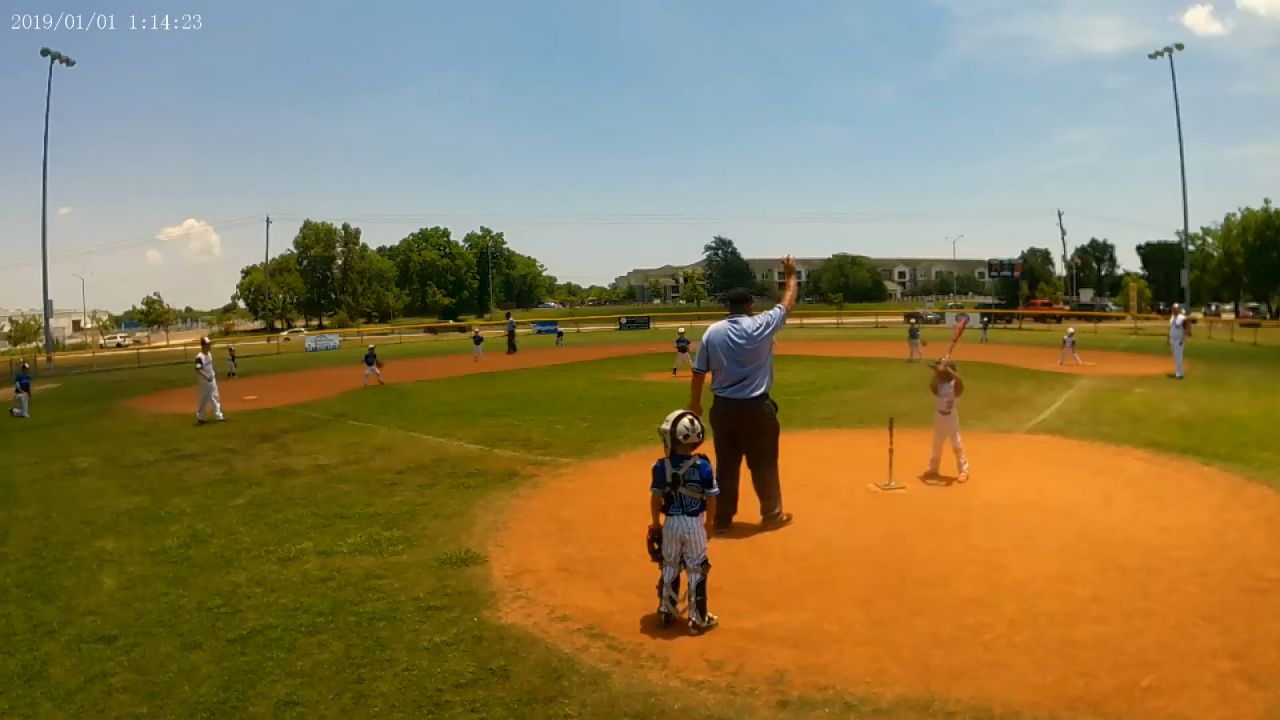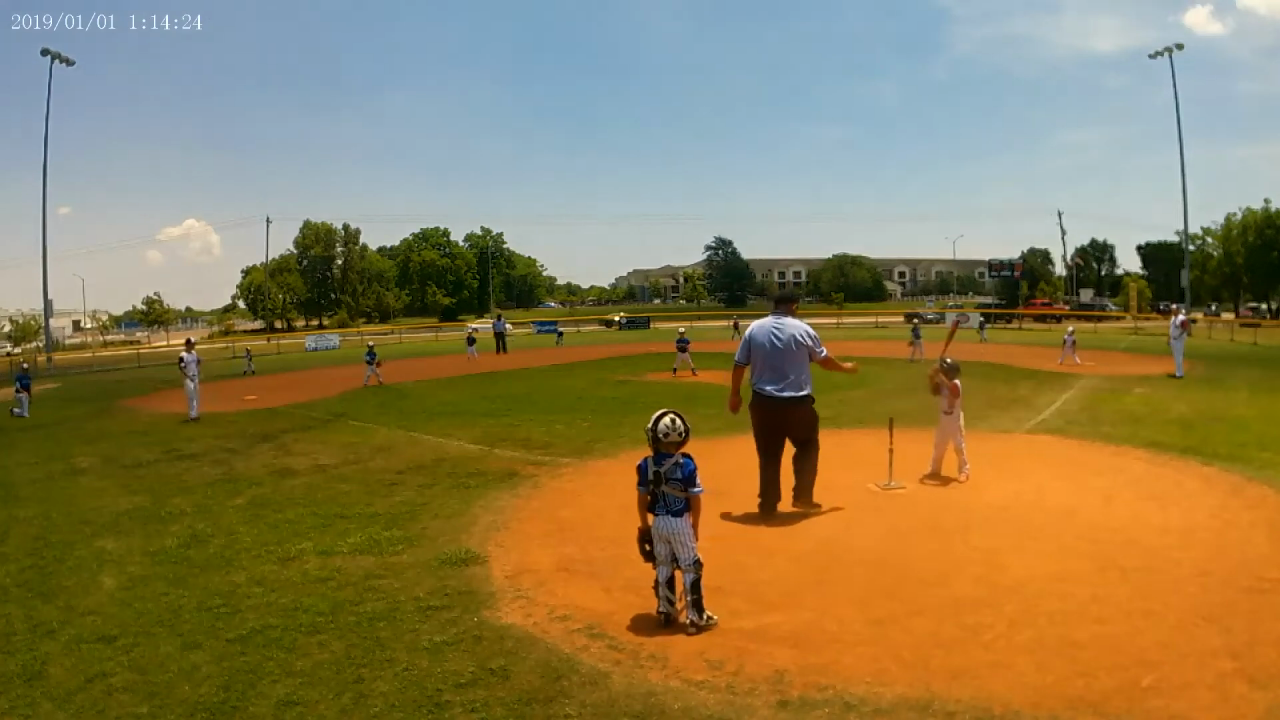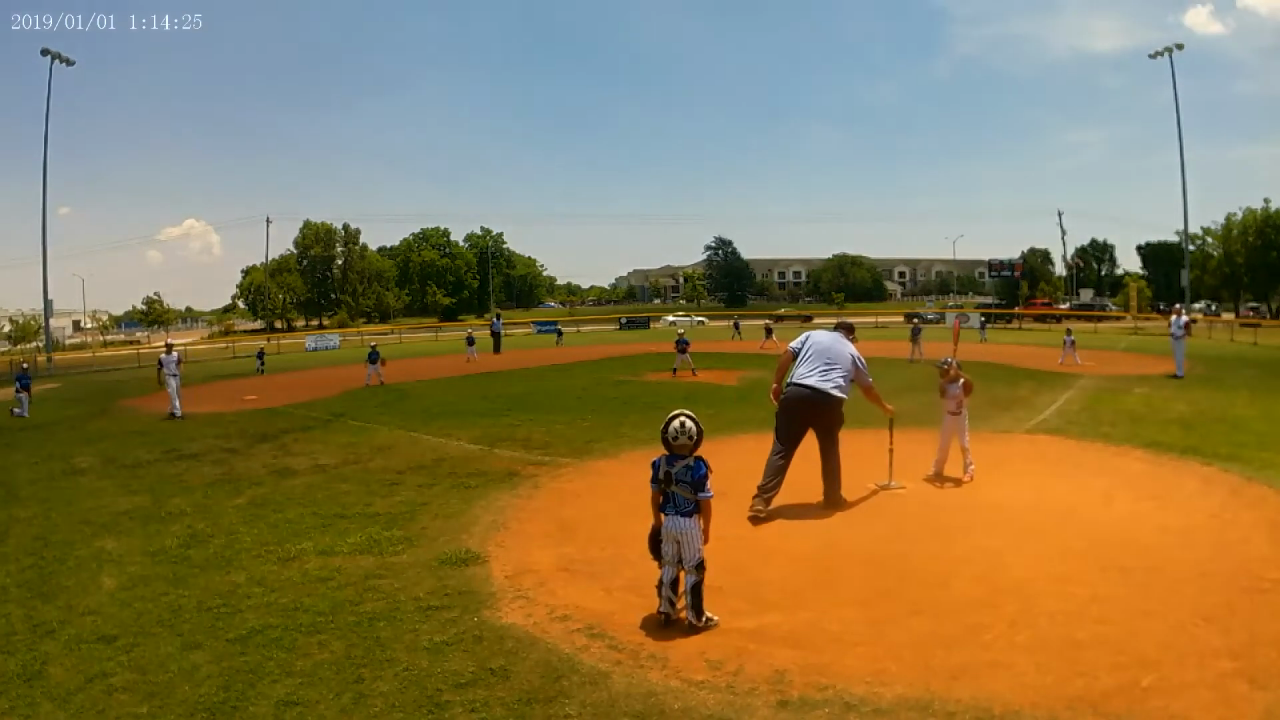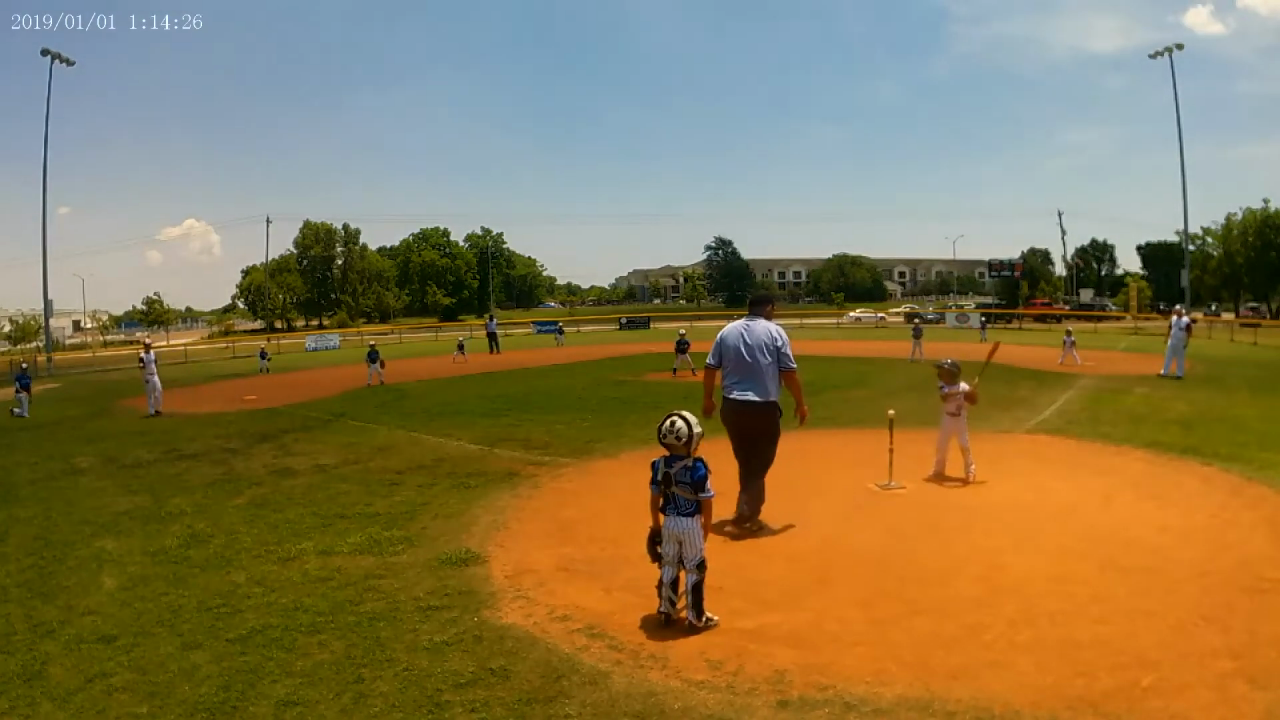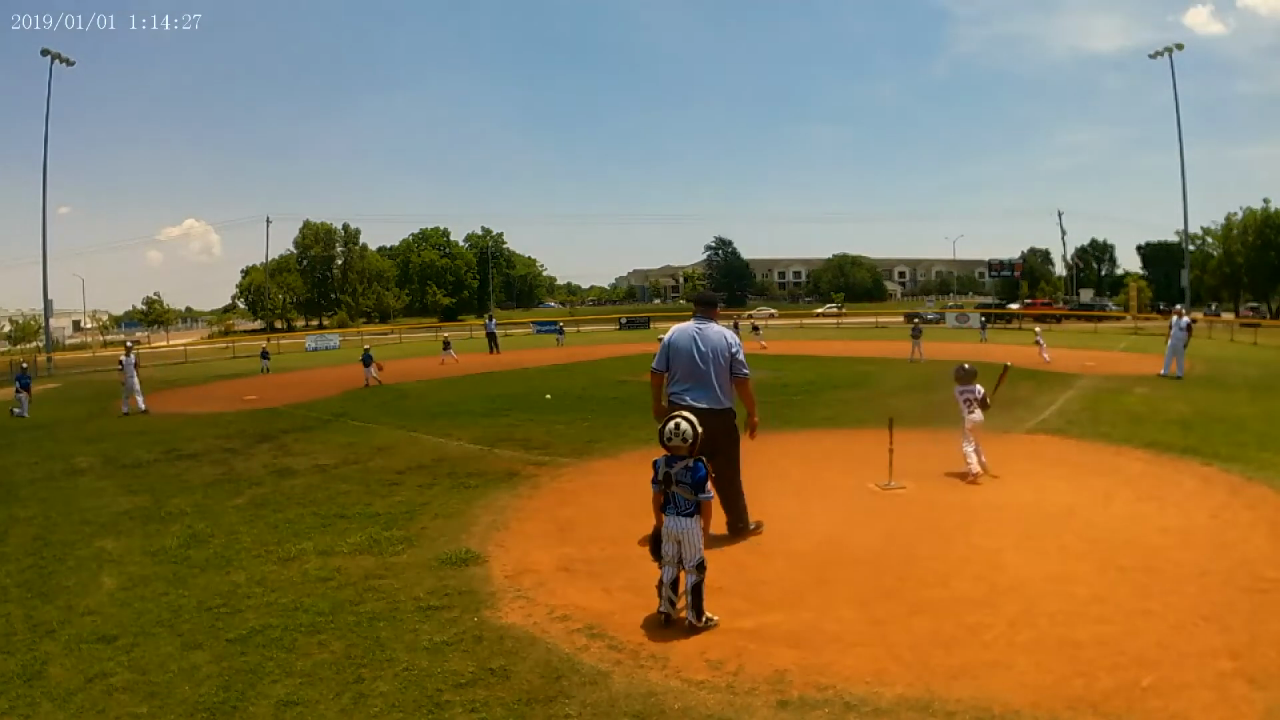
dt=1s
person 1, frame 1
left shoulder: (713, 332)
right shoulder: (761, 326)
left elbow: (699, 372)
right elbow: (788, 303)
left wrist: (695, 403)
right wrist: (791, 274)
left hip: (723, 407)
right hip: (756, 407)
left knee: (725, 465)
right knee: (764, 464)
left ankle: (722, 518)
right ankle: (772, 515)
person 1, frame 2
left shoulder: (754, 328)
right shoulder: (801, 329)
left elbow: (739, 365)
right elbow: (824, 360)
left wrist: (735, 394)
right wrist: (845, 367)
left hip: (762, 402)
right hip: (796, 403)
left knee: (768, 455)
right knee: (807, 447)
left ankle: (768, 505)
right ankle: (802, 497)
person 1, frame 3
left shoulder: (812, 335)
right shoulder: (852, 352)
left elbow: (788, 353)
right elbow: (867, 387)
left wrist: (777, 383)
right wrist: (884, 407)
left hip: (796, 394)
right hip: (828, 400)
left knee: (782, 448)
right knee: (829, 449)
left ankle: (762, 500)
right ankle: (833, 497)
person 1, frame 4
left shoulder: (727, 331)
right shoulder: (775, 332)
left elbow: (710, 368)
right elbow: (789, 373)
left wrist: (708, 399)
right wrist: (800, 403)
left hip: (732, 407)
right hip: (763, 408)
left knee: (746, 462)
right knee: (760, 464)
left ankle: (747, 511)
right ankle: (744, 517)
person 1, frame 5
left shoulder: (674, 333)
right shoulder: (727, 337)
left elbow: (657, 373)
right elbow: (741, 380)
left wrist: (658, 403)
right wrist: (752, 413)
left hip: (680, 412)
right hip: (717, 415)
right knee: (727, 473)
right ankle: (739, 524)
person 2, frame 1
left shoulder: (661, 467)
right shoulder: (703, 466)
left elbow: (656, 499)
right elbow: (711, 500)
left wrist: (655, 524)
right wrist: (707, 524)
left hip: (671, 523)
right hip: (695, 523)
left knee: (669, 567)
right knee: (697, 570)
left ankle: (666, 612)
right ankle: (698, 619)
person 2, frame 2
left shoulder: (646, 465)
right shoulder: (687, 465)
left elbow: (642, 499)
right elbow: (695, 500)
left wrist: (644, 524)
right wrist: (695, 526)
left hip: (658, 523)
right hip: (680, 523)
left knee: (663, 568)
right knee: (690, 569)
left ankle: (666, 612)
right ankle: (696, 617)
person 2, frame 3
left shoulder: (659, 464)
right shoulder: (698, 467)
left elbow: (655, 497)
right elbow: (705, 503)
left wrist: (657, 522)
right wrist: (707, 529)
left hip: (668, 522)
right hip: (690, 524)
left knee: (668, 567)
right knee: (694, 570)
left ankle: (666, 611)
right ankle: (696, 617)
person 2, frame 4
left shoulder: (659, 465)
right shoulder: (697, 468)
left elbow: (654, 499)
right elbow: (706, 503)
left wrist: (655, 524)
right wrist: (706, 528)
left hip: (669, 523)
right hip: (691, 524)
left knee: (669, 567)
right knee: (695, 570)
left ankle: (666, 611)
right ankle: (696, 617)
person 2, frame 5
left shoulder: (661, 465)
right shoulder: (699, 468)
left elbow: (656, 499)
right elbow: (706, 504)
left wrist: (659, 523)
right wrist: (706, 529)
left hip: (669, 523)
right hip: (690, 524)
left knee: (669, 567)
right knee: (694, 570)
left ankle: (666, 611)
right ankle: (696, 617)
